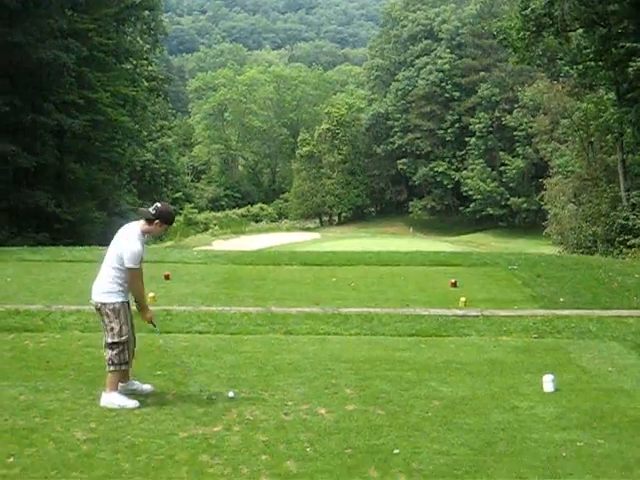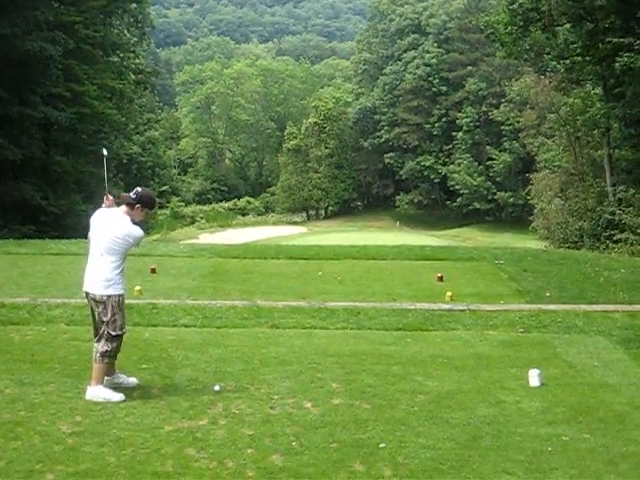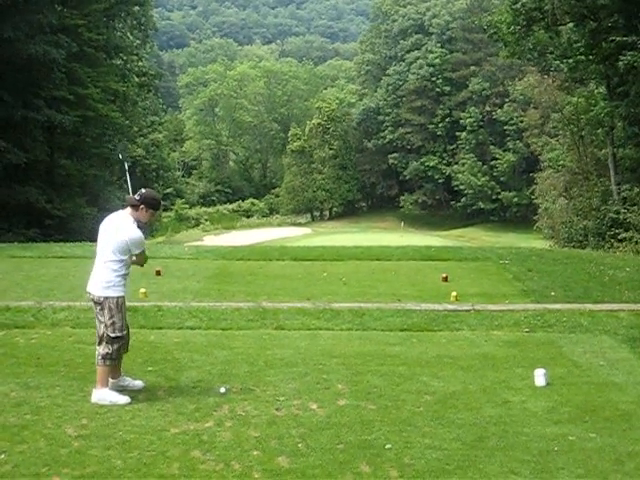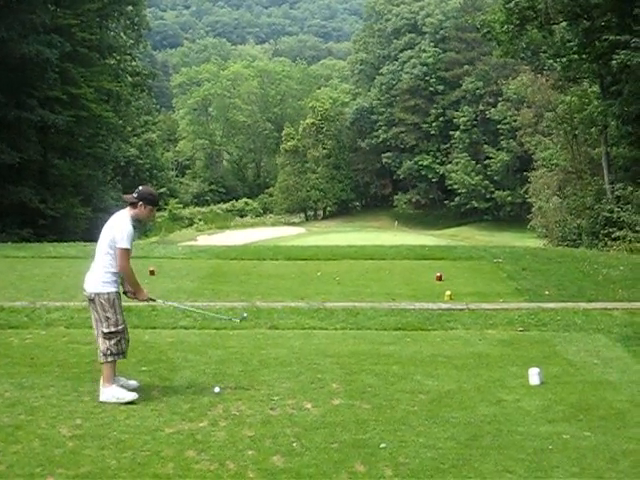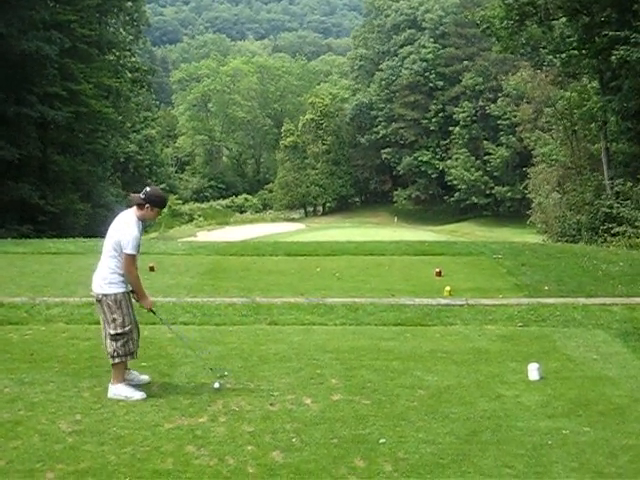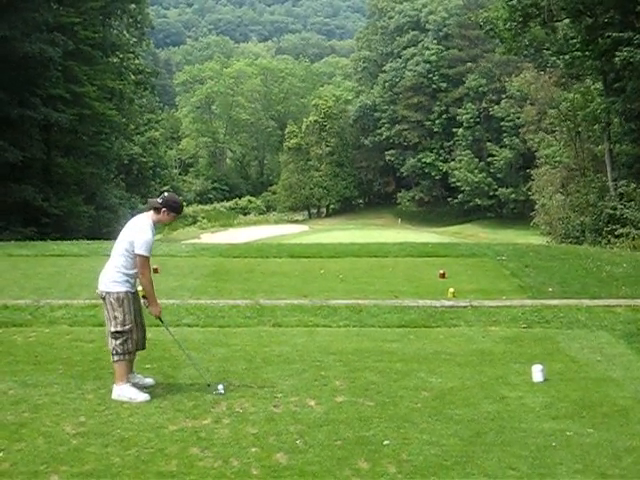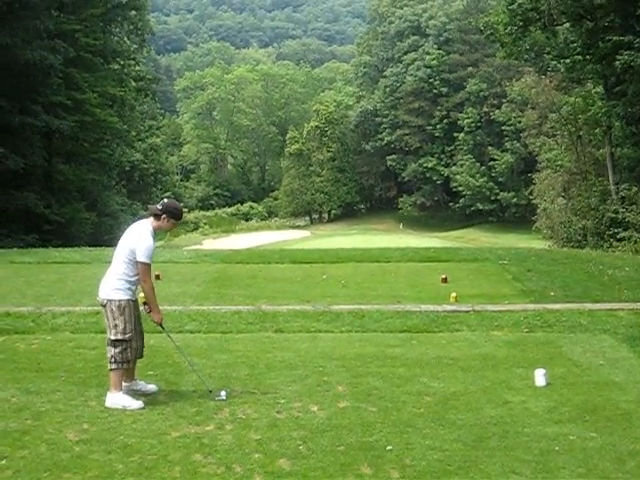
dt=0.5s
person 1, frame 1
left shoulder: (136, 229)
right shoulder: (133, 245)
left elbow: (136, 274)
right elbow: (134, 281)
left wrist: (142, 303)
right wrist: (144, 309)
left hip: (117, 294)
right hip: (109, 296)
left knee: (127, 340)
right knee: (119, 342)
left ankle: (124, 382)
right ankle: (110, 393)
person 1, frame 2
left shoulder: (99, 214)
right shoulder: (135, 233)
right wrist: (113, 209)
left hip: (91, 285)
right hip: (108, 289)
left knee: (109, 334)
right knee: (108, 336)
left ankle: (110, 375)
right ankle: (95, 387)
person 1, frame 3
left shoulder: (111, 218)
right shoulder: (134, 234)
right elbow: (142, 260)
left wrist: (129, 259)
right wrist: (133, 260)
left hip: (100, 286)
right hip: (109, 291)
left knee: (118, 335)
right knee: (110, 338)
left ankle: (116, 378)
right ankle: (101, 390)
person 1, frame 4
left shoulder: (122, 219)
right shoulder: (125, 226)
right elbow: (123, 266)
left wrist: (127, 287)
right wrist: (139, 290)
left hip: (104, 285)
right hip: (102, 287)
left knee: (112, 333)
right knee: (114, 334)
left ankle: (110, 377)
right ankle: (108, 388)
person 1, frame 5
left shoulder: (129, 216)
right shoulder: (131, 230)
right elbow: (130, 270)
left wrist: (135, 290)
right wrist: (143, 297)
left hip: (114, 285)
right hip: (111, 288)
left knee: (128, 330)
right knee: (120, 334)
left ankle: (123, 372)
right ankle: (116, 385)
person 1, frame 6
left shoulder: (143, 220)
right shoulder: (145, 232)
right elbow: (144, 272)
left wrist: (149, 296)
right wrist: (153, 303)
left hip: (124, 285)
right hip: (115, 287)
left knee: (135, 330)
right knee: (123, 334)
left ankle: (129, 375)
right ankle: (121, 386)
person 1, frame 7
left shoulder: (141, 226)
right shoulder: (146, 240)
right elbow: (145, 280)
left wrist: (149, 302)
right wrist: (155, 310)
left hip: (123, 292)
right hip: (117, 294)
left knee: (134, 339)
right knee: (121, 342)
left ankle: (129, 381)
right ankle: (115, 393)
